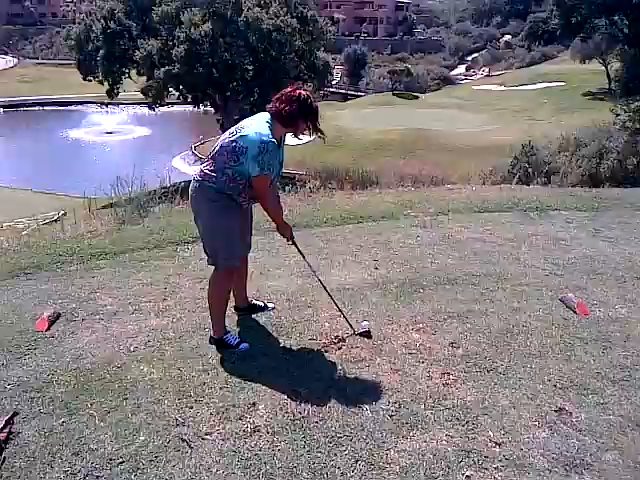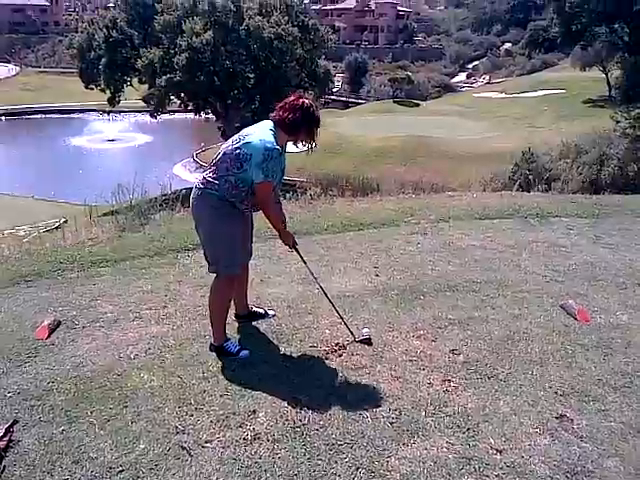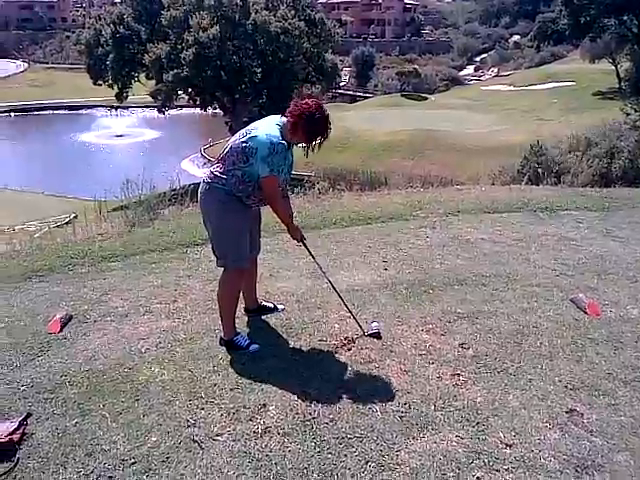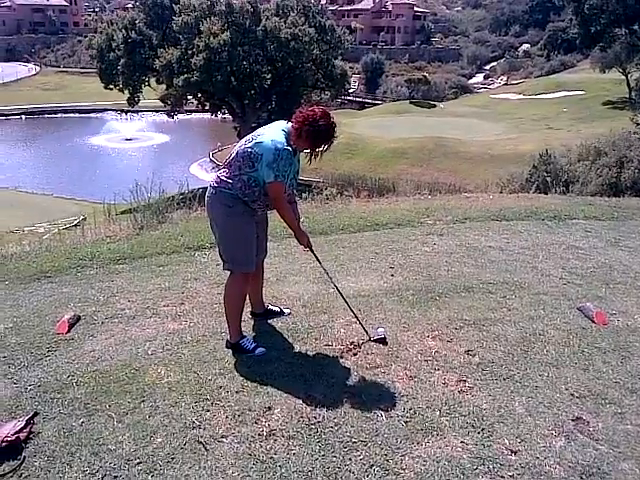
dt=0.4s
person 1, frame 1
left shoulder: (269, 123)
right shoulder: (262, 141)
left elbow: (269, 181)
right elbow: (262, 192)
left wrist: (278, 208)
right wrist: (281, 223)
left hip: (234, 195)
right hip: (213, 197)
left knee: (241, 253)
right knee: (226, 264)
left ankle: (242, 303)
right ankle: (218, 333)
person 1, frame 2
left shoulder: (271, 131)
right shoulder: (265, 148)
left elbow: (270, 188)
right elbow: (265, 200)
left wrist: (280, 214)
right wrist: (283, 232)
left hip: (235, 203)
right hip: (215, 205)
left knee: (242, 260)
right knee: (227, 272)
left ankle: (243, 310)
right ankle: (219, 341)
person 1, frame 3
left shoulder: (280, 127)
right shoulder: (271, 143)
left elbow: (279, 182)
right elbow: (272, 194)
left wrist: (288, 207)
right wrist: (291, 226)
left hip: (243, 197)
right hip: (222, 199)
left knee: (250, 254)
right knee: (235, 266)
left ankle: (252, 304)
right ankle: (228, 334)
person 1, frame 4
left shoulder: (288, 132)
right shoulder: (277, 149)
left elbow: (286, 185)
right elbow: (278, 199)
left wrist: (295, 210)
right wrist: (298, 231)
left hip: (251, 202)
right hip: (229, 203)
left knee: (257, 259)
right knee: (242, 270)
left ankle: (258, 308)
right ankle: (235, 338)
